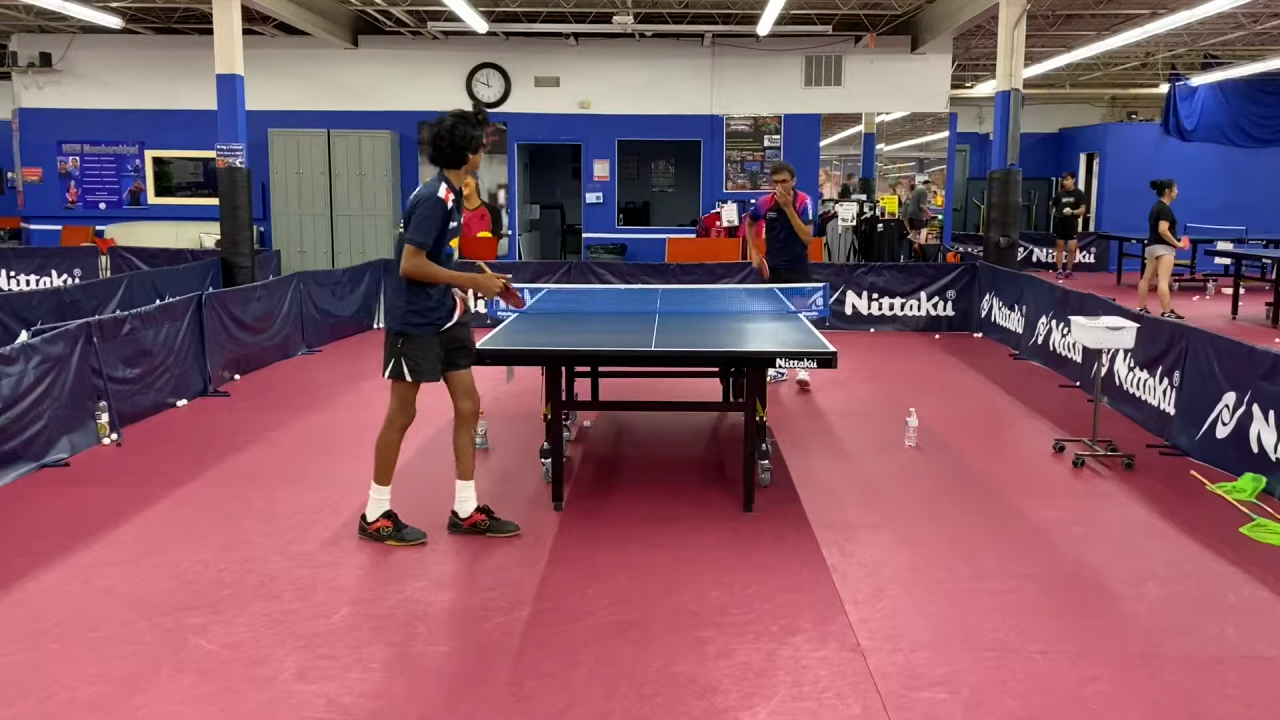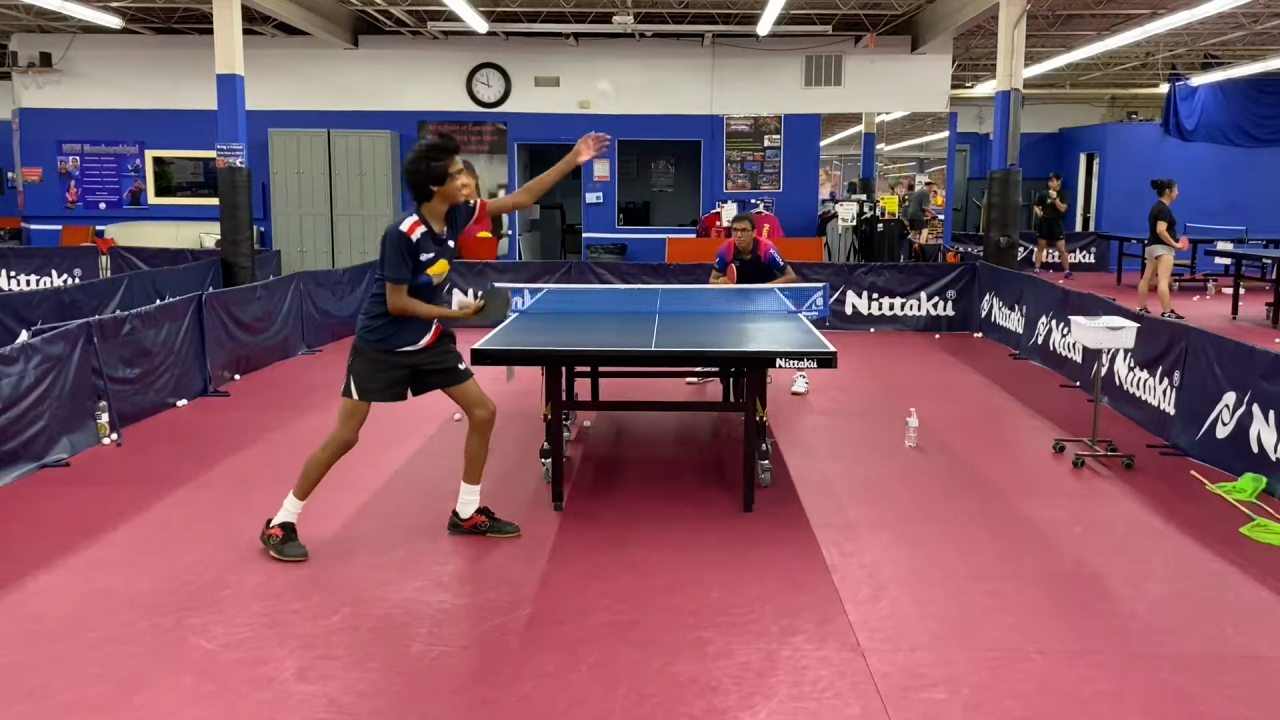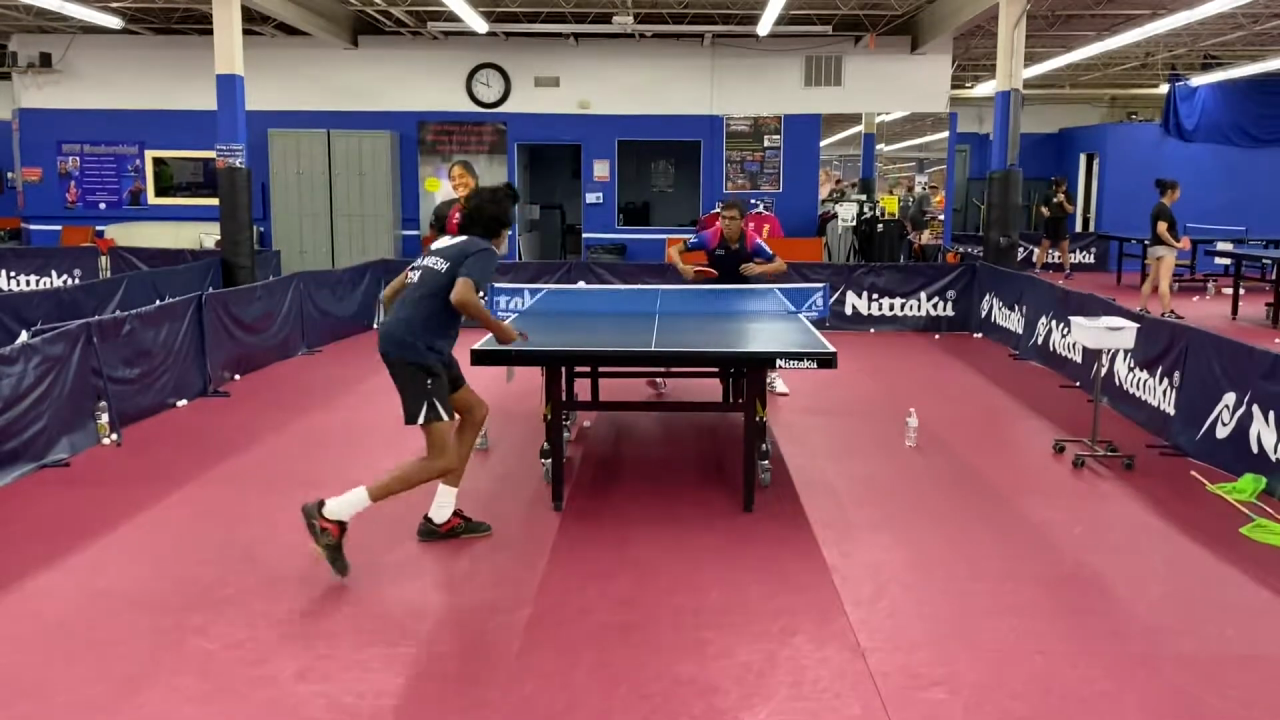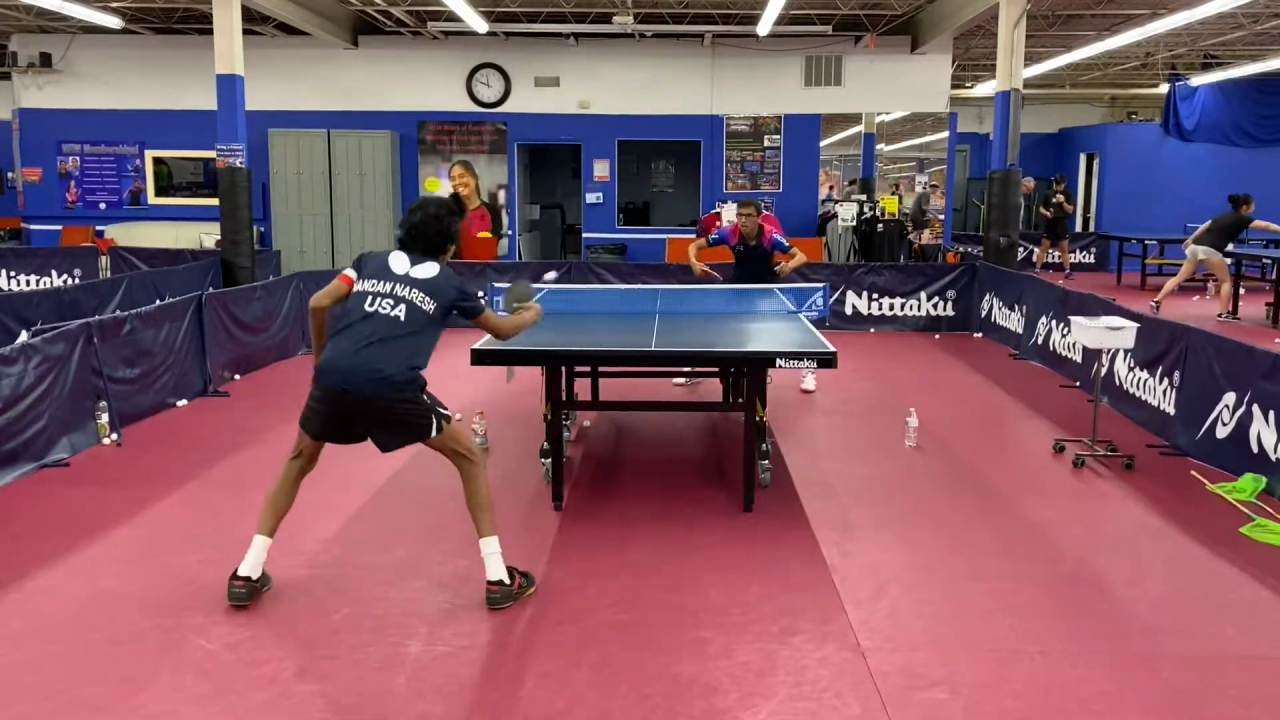
dt=1s
person 1, frame 1
left shoulder: (449, 194)
right shoulder: (433, 199)
right elbow: (410, 265)
left wrist: (468, 286)
right wrist: (471, 281)
left hip: (445, 319)
right hip: (415, 323)
left knee: (468, 406)
right knee: (402, 415)
left ankle: (466, 510)
right ankle: (375, 515)
person 1, frame 2
left shoulder: (457, 214)
right shoulder: (402, 234)
left elbow: (518, 199)
right elbow: (395, 303)
left wrist: (571, 161)
right wrist: (452, 313)
left hip: (427, 340)
right hip: (379, 344)
left knee: (483, 413)
right knee: (345, 436)
left ankle: (467, 512)
right ankle: (281, 522)
person 1, frame 3
left shoulder: (444, 245)
right shoulder: (484, 252)
left elbow: (389, 293)
right elbow: (459, 298)
right wrist: (498, 328)
left hip: (409, 343)
right hip: (415, 350)
left knee: (475, 412)
right knee: (443, 460)
left ankle: (441, 516)
right ankle: (333, 512)
person 1, frame 4
left shoulder: (370, 261)
right shoulder: (449, 283)
left elbow: (317, 305)
right elbow: (503, 329)
left wrist: (321, 352)
right wrist: (531, 314)
left hip: (334, 375)
right hip: (391, 387)
left knee: (300, 459)
right knee: (469, 458)
left ankle: (248, 572)
right ankle: (498, 577)
person 2, frame 1
left shoulder: (804, 202)
right shoulder: (764, 203)
left elbow: (807, 237)
right elbow: (748, 223)
left wrist: (788, 208)
right wrist: (753, 252)
left hip: (797, 269)
right hip: (772, 268)
left ankle: (803, 367)
right ankle: (779, 366)
person 2, frame 2
left shoulder: (767, 249)
right shoulder: (726, 250)
left elbow: (791, 277)
right elbow: (712, 282)
right wrist: (721, 282)
left ankle: (800, 375)
right ankle: (709, 366)
person 2, frame 3
left shoulder: (752, 241)
right shoulder: (709, 236)
left elbow: (781, 266)
right elbow: (673, 250)
left wrist: (759, 269)
right wrist: (682, 267)
left ankle: (771, 377)
right ankle: (662, 376)
person 2, frame 4
left shoulder: (771, 235)
right shoulder: (729, 232)
left elbow: (800, 257)
right elbow: (695, 245)
left wrist: (790, 265)
right wrist: (693, 262)
left hip: (768, 286)
right hip: (739, 285)
left ankle: (807, 372)
